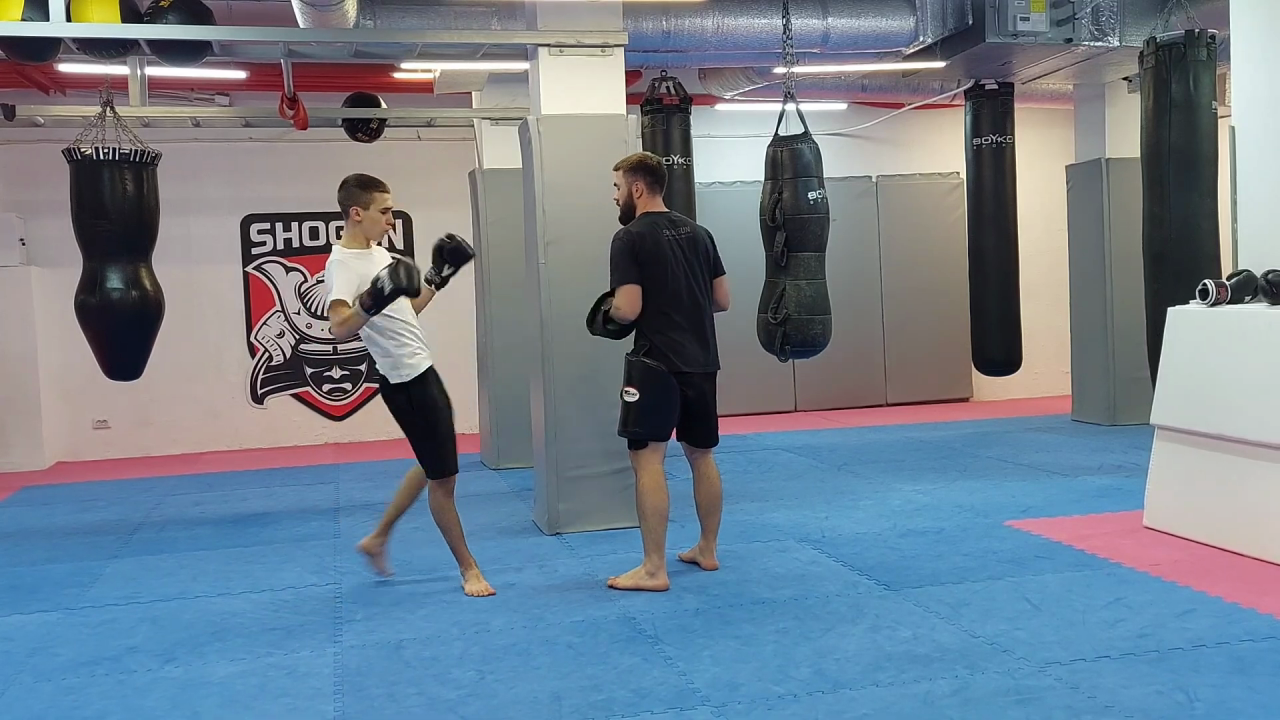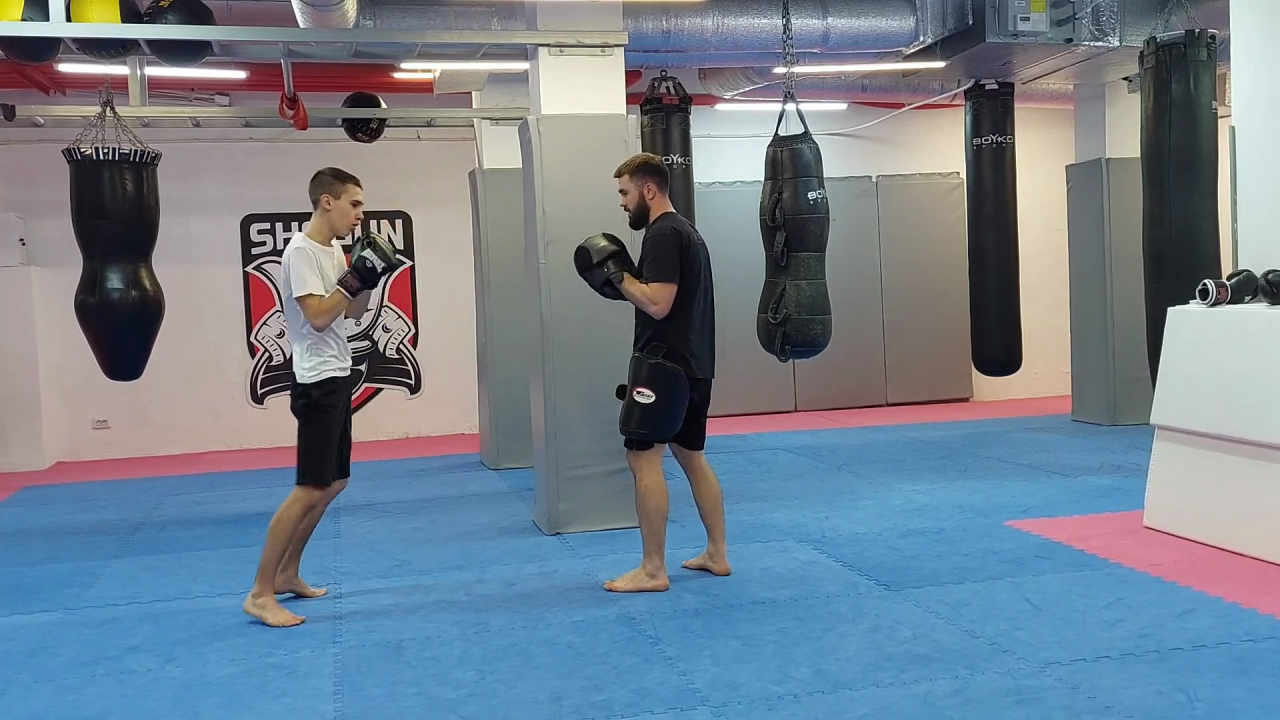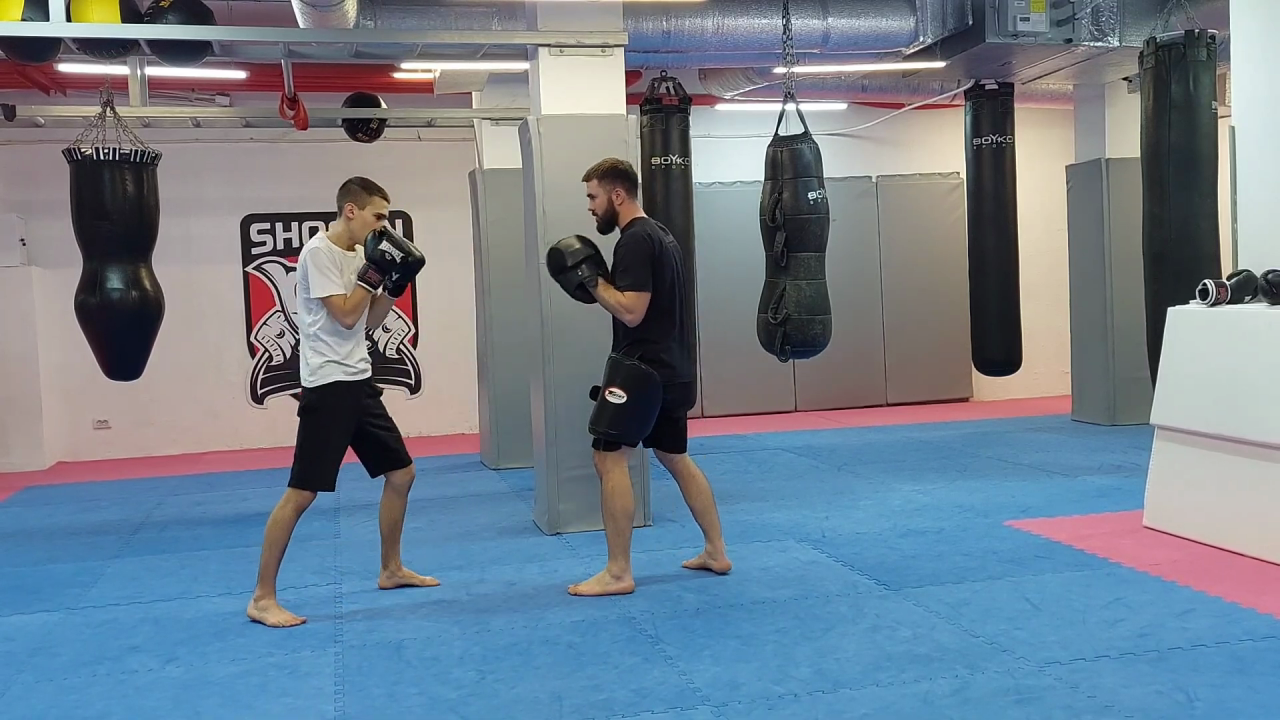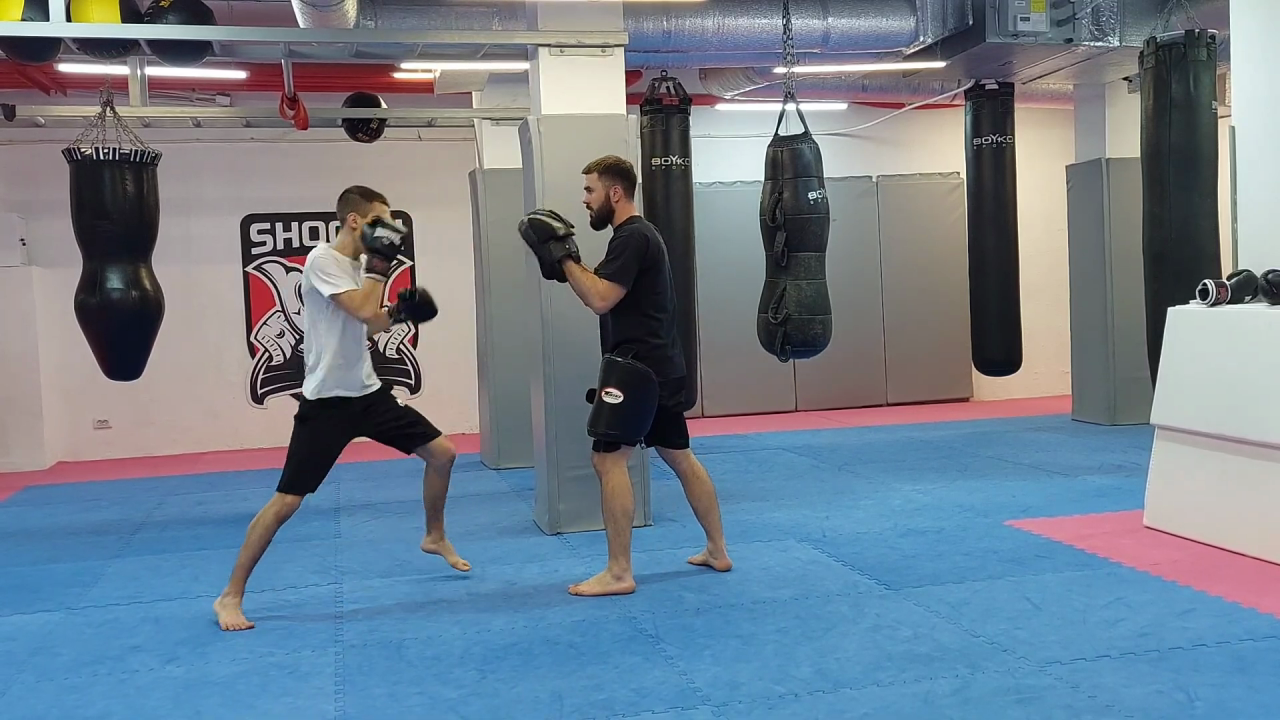
dt=0.5s
person 1, frame 1
left shoulder: (377, 254)
right shoulder: (343, 264)
right elbow: (342, 326)
left wrist: (440, 274)
right wrist: (376, 296)
left hip: (422, 374)
right hip: (408, 383)
left knee: (433, 470)
right knee: (444, 479)
left ankle: (378, 538)
right ankle: (469, 569)
person 1, frame 2
left shoulder: (334, 249)
right shoulder: (301, 251)
left elbow: (352, 312)
right elbow: (318, 318)
left wrist: (367, 277)
right wrist: (355, 277)
left hip: (334, 380)
right hip: (318, 384)
left knee: (330, 484)
right knee: (312, 489)
left ankle: (287, 573)
right ankle: (260, 594)
person 1, frame 3
left shoulder: (362, 254)
right shoulder: (318, 252)
right elbow: (345, 317)
left wrist: (396, 283)
right wrist: (375, 270)
left hip: (361, 384)
right hip: (327, 389)
left knee: (401, 475)
right knee: (301, 493)
left ankle: (392, 569)
right ankle: (263, 597)
person 1, frame 4
left shoulder: (363, 264)
right shoulder: (323, 261)
right elbow: (364, 312)
left wrist: (402, 310)
right wrist: (380, 259)
left hip: (367, 393)
right hip: (327, 401)
left knee: (442, 452)
right knee: (288, 500)
left ankle: (435, 537)
right ankle: (231, 594)
person 2, frame 1
left shoulder: (629, 238)
right shoulder: (698, 232)
left elbow: (629, 308)
right elbow: (723, 299)
left wrist: (611, 308)
left hip: (659, 364)
right hip: (702, 362)
left knee: (646, 458)
right knee: (701, 455)
left ankle: (653, 569)
right ankle: (706, 550)
person 2, frame 2
left shoulder: (662, 234)
right shoulder: (687, 233)
left elbow: (658, 304)
left wrist: (620, 278)
right wrist: (629, 281)
left hip: (666, 364)
right hip: (693, 364)
left knee: (644, 459)
right knee: (691, 456)
left ankle: (652, 570)
right ankle: (717, 554)
person 2, frame 3
left shoulder: (635, 241)
right shoulder: (658, 235)
left elbow: (631, 311)
left wrist: (591, 282)
right wrist: (601, 284)
left hip: (644, 368)
right hip: (670, 368)
left knee: (609, 459)
right knee: (676, 458)
left ankle: (618, 572)
right ankle: (717, 550)
person 2, frame 4
left shoulder: (631, 238)
right shoulder: (639, 234)
left elbow: (601, 299)
right elbow: (606, 288)
left wrist: (565, 260)
right wrist: (569, 260)
left hip: (639, 368)
right hip: (660, 366)
left knee: (608, 460)
right knee: (680, 456)
left ankle: (619, 573)
right ankle: (718, 550)
